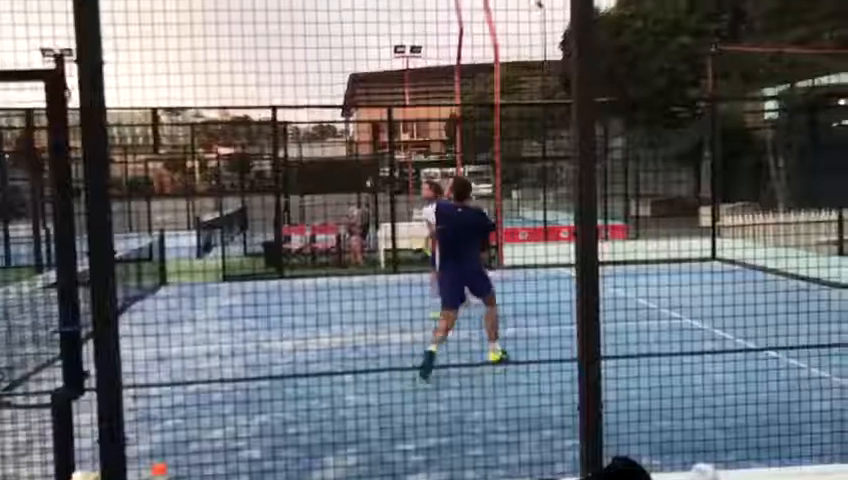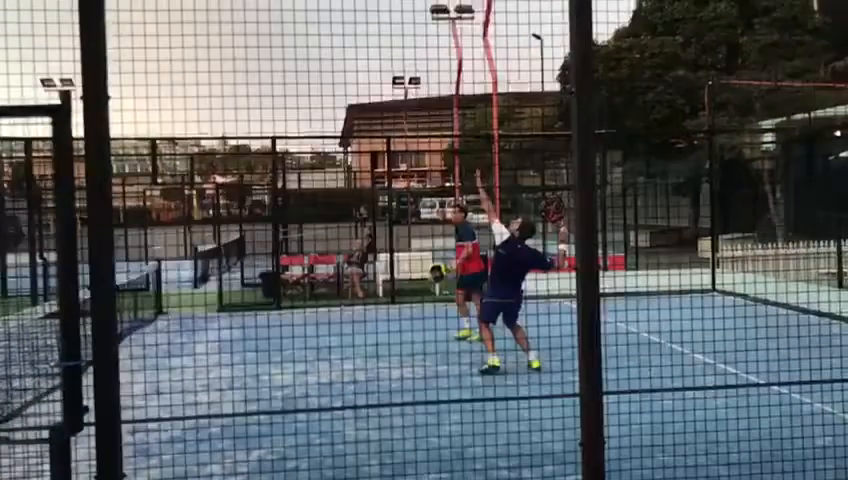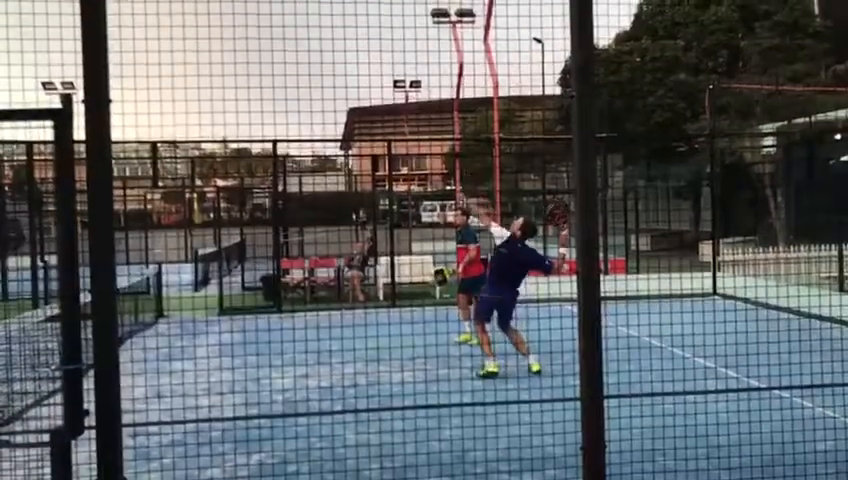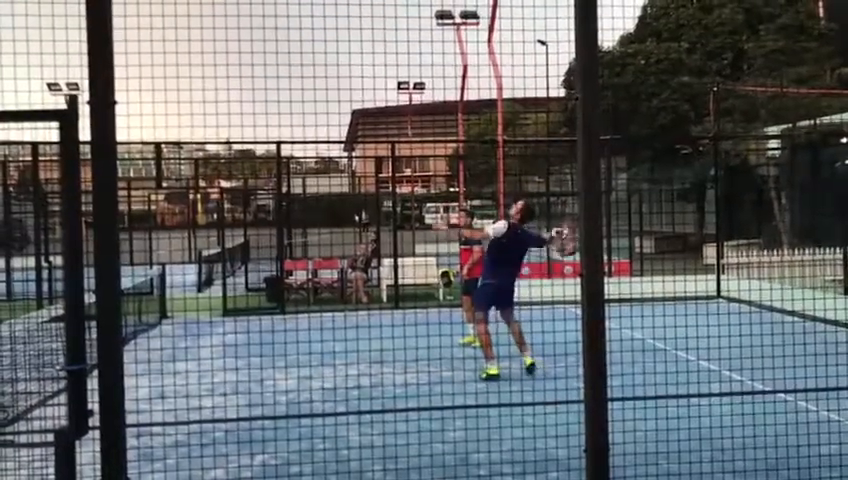
dt=1s
person 1, frame 1
left shoulder: (440, 209)
right shoulder: (477, 214)
right elbow: (492, 229)
left hip: (449, 270)
right hip: (473, 268)
left knee: (447, 316)
right knee: (491, 304)
left ankle: (432, 351)
right ankle: (495, 351)
person 1, frame 2
left shoulder: (504, 240)
right shoulder: (532, 255)
left elbow: (490, 212)
right elbow: (555, 265)
left wrist: (480, 187)
left hip: (495, 295)
right hip: (514, 296)
left knee: (484, 323)
right knee: (513, 325)
left ankle: (493, 360)
right ankle: (532, 358)
person 1, frame 3
left shoulder: (505, 238)
right shoulder: (531, 254)
left elbow: (485, 219)
right elbow: (554, 268)
left hip: (491, 292)
right hip: (509, 295)
left knee: (480, 324)
right knee: (506, 326)
left ankle: (491, 365)
right ankle: (532, 361)
person 1, frame 4
left shoulder: (505, 226)
right shoulder: (528, 236)
left elbow: (479, 235)
right elbow: (546, 240)
left hip: (489, 281)
right hip: (508, 282)
left knee: (480, 321)
right knee: (510, 318)
left ankle: (491, 367)
right ankle: (527, 357)
person 2, frame 1
left shoulder: (435, 205)
right shoulder: (431, 204)
left elbow: (436, 227)
left wrist: (430, 240)
left knee: (436, 276)
right knee: (438, 275)
person 2, frame 2
left shoulder: (465, 228)
right shoulder: (459, 228)
left elbow: (469, 250)
left wrist: (458, 262)
right wrist: (458, 263)
left hip: (474, 270)
right hip: (465, 270)
left knee: (477, 300)
right knee: (460, 299)
right ankle: (466, 329)
person 2, frame 3
left shoulder: (468, 232)
right shoulder: (460, 232)
left elbow: (473, 252)
left wrist: (462, 265)
right wrist: (459, 267)
left hip: (474, 273)
right hip: (466, 273)
right knee: (462, 302)
right ankle: (468, 333)
person 2, frame 4
right shoulder: (463, 234)
left elbow: (477, 253)
left wrist: (467, 266)
right wrist: (462, 268)
left hip: (476, 274)
right hip: (467, 274)
right knee: (466, 303)
right ankle: (472, 335)
